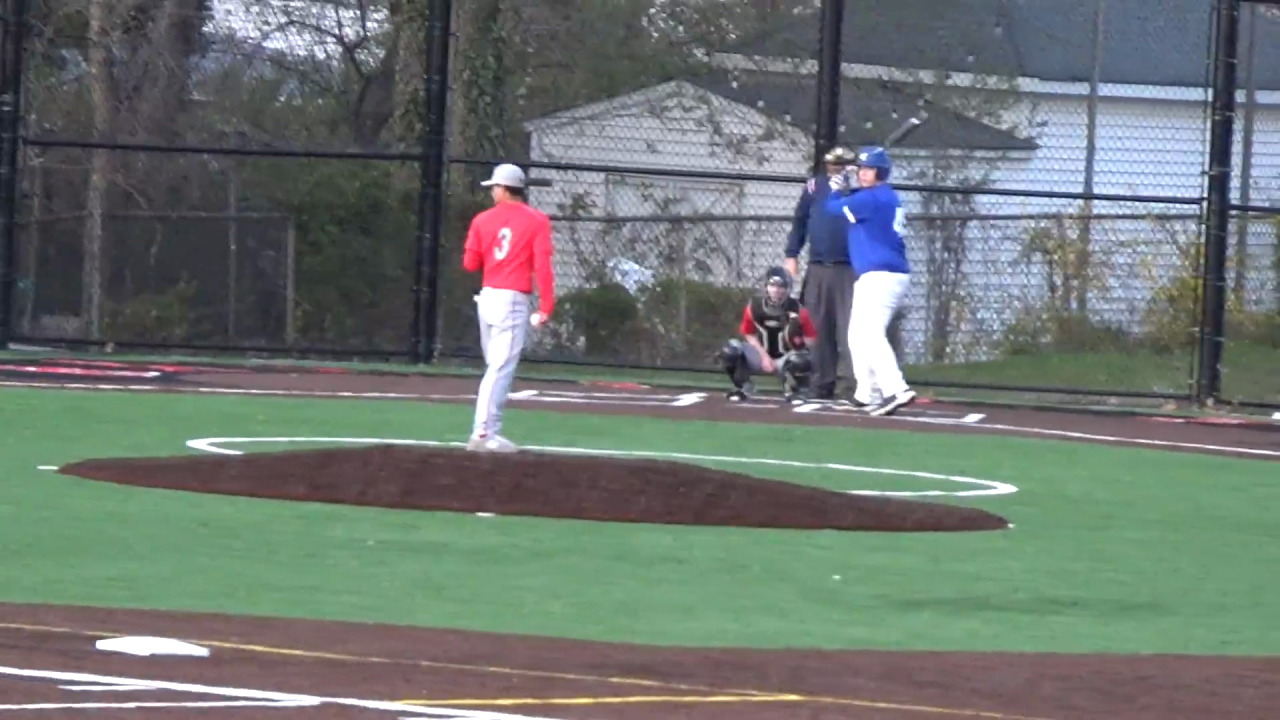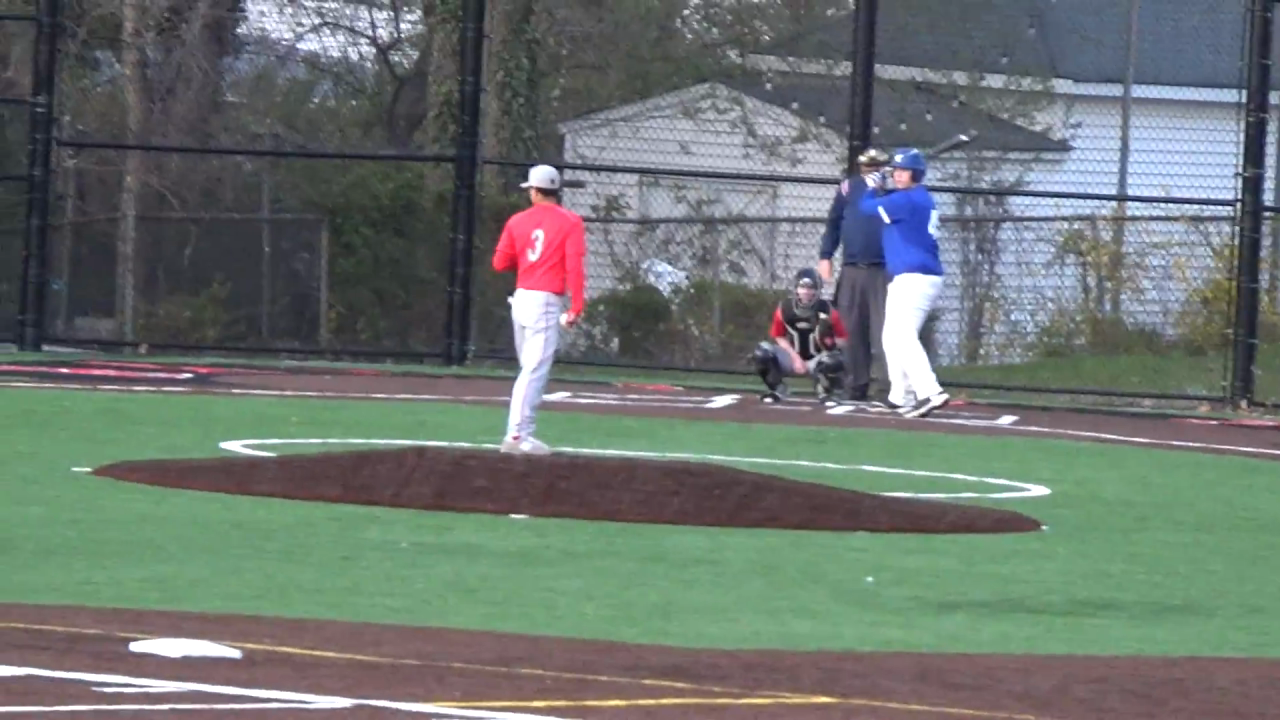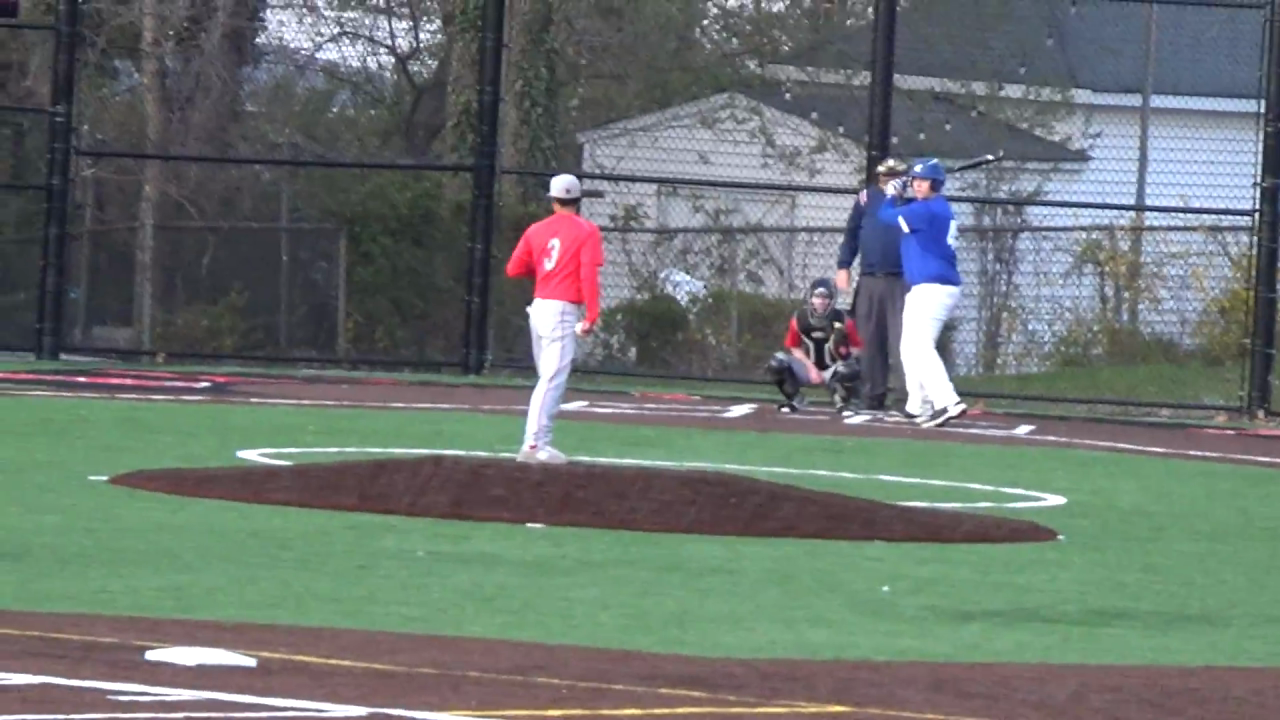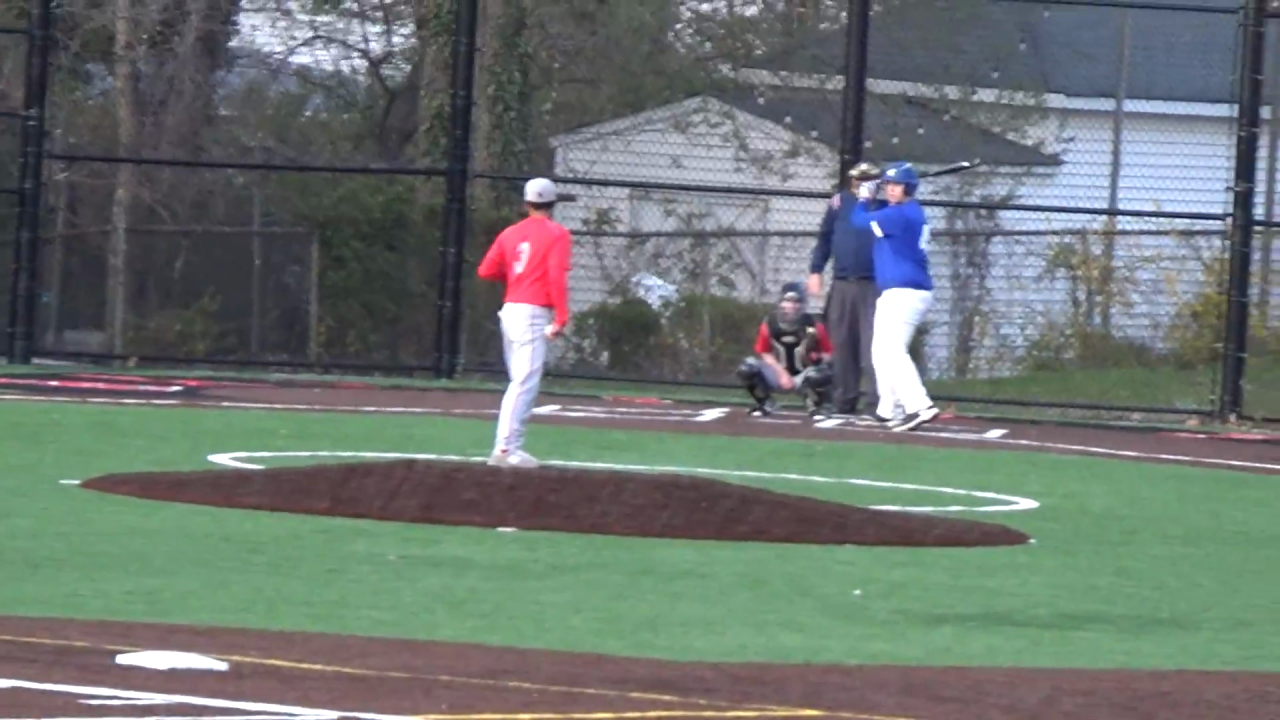
dt=0.1s
person 1, frame 1
left shoulder: (483, 220)
right shoulder: (537, 220)
left elbow: (471, 263)
right elbow: (542, 265)
right wrist: (546, 306)
left hip: (487, 297)
right hip: (512, 300)
left knee: (499, 368)
right knee: (501, 368)
left ankle: (489, 430)
right ankle: (483, 434)
person 1, frame 2
left shoulder: (517, 221)
right shoulder: (571, 221)
left elbow: (500, 263)
right elbow: (574, 266)
right wrist: (577, 307)
left hip: (521, 299)
right hip: (546, 301)
left knee: (533, 369)
right knee: (535, 370)
left ankle: (523, 432)
right ankle: (516, 436)
person 1, frame 3
left shoulder: (536, 230)
right shoulder: (587, 230)
left elbow: (514, 269)
right elbow: (589, 274)
right wrist: (591, 315)
left hip: (539, 308)
right hip: (563, 310)
left knee: (551, 379)
right knee: (553, 379)
left ankle: (540, 441)
right ankle: (533, 445)
person 1, frame 4
left shoulder: (511, 232)
right shoulder: (557, 233)
left elbow: (486, 270)
right elbow: (556, 277)
right wrist: (561, 317)
left hip: (511, 310)
right hip: (533, 314)
left knee: (524, 382)
right knee: (525, 383)
left ankle: (511, 445)
right ankle: (505, 449)
person 2, frame 1
left shoulder: (872, 198)
right shoulder: (886, 196)
left elbow: (833, 207)
right elbow: (860, 203)
left wrist: (838, 191)
right wrist: (848, 188)
left hip: (881, 276)
right hip: (886, 276)
left knee: (871, 334)
right knee: (858, 335)
left ankle: (896, 391)
right ankle: (868, 396)
person 2, frame 2
left shoulder: (907, 200)
right shoulder: (918, 197)
left elbow: (867, 206)
right elbow: (888, 202)
left wrist: (874, 189)
right wrist: (881, 186)
left hip: (915, 278)
right hip: (911, 278)
left knee: (904, 336)
right knee: (892, 337)
left ankle: (930, 393)
right ankle: (901, 397)
person 2, frame 3
left shoulder: (927, 210)
right shoulder: (937, 207)
left elbow: (886, 214)
right elbow: (907, 211)
left wrist: (893, 197)
right wrist: (900, 195)
left hip: (932, 289)
right hip: (930, 288)
left knee: (920, 347)
right knee: (910, 347)
left ankle: (948, 403)
right ankle: (919, 407)
person 2, frame 4
left shoulder: (901, 214)
right shoulder: (906, 212)
left elbow: (860, 219)
right elbow: (878, 215)
left wrist: (864, 199)
right wrist: (873, 196)
left hip: (904, 293)
right hip: (896, 292)
left knee: (893, 350)
right knee: (881, 351)
left ankle: (919, 407)
right ankle: (890, 410)
person 3, frame 1
right shoulder: (816, 186)
right elbow: (800, 221)
right wrist: (791, 254)
left hip: (850, 270)
right hip: (818, 269)
left knee: (850, 330)
right knee: (819, 330)
right ankle: (822, 386)
person 3, frame 2
right shoulder: (849, 188)
right elbow: (833, 223)
right wrist: (825, 257)
left hip: (884, 272)
right hip: (851, 271)
left knee: (883, 332)
right knee: (852, 331)
left ankle: (887, 388)
right ankle: (855, 388)
person 3, frame 3
right shoulder: (867, 197)
right elbow: (852, 233)
right wrist: (843, 266)
left hip: (902, 281)
right hip: (869, 280)
left knee: (901, 341)
right knee: (869, 342)
right ankle: (872, 397)
person 3, frame 4
left shoulder: (887, 204)
right shoulder: (840, 202)
right elbow: (825, 237)
right wrist: (815, 270)
left hip: (874, 285)
right hip: (842, 285)
left knee: (873, 345)
right knee: (841, 345)
left ankle: (877, 402)
right ankle: (844, 401)
